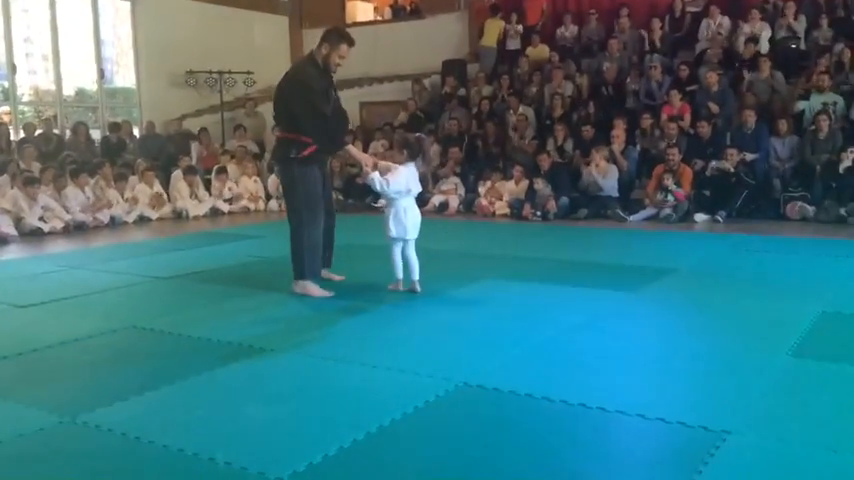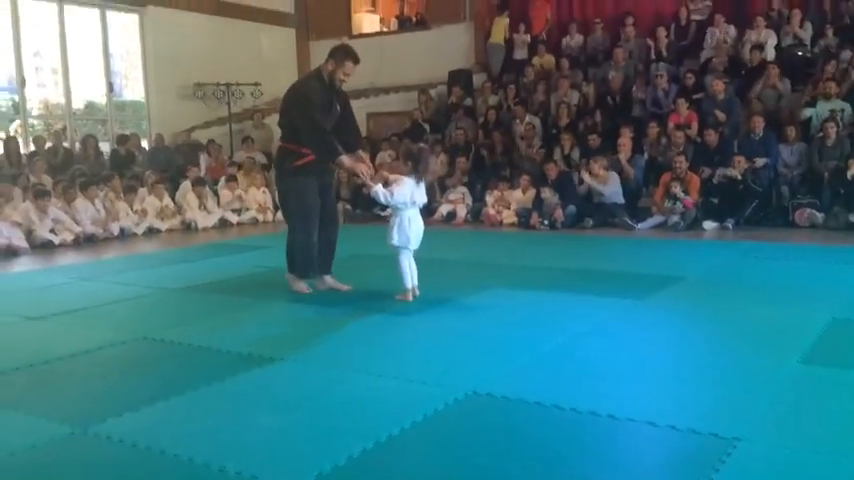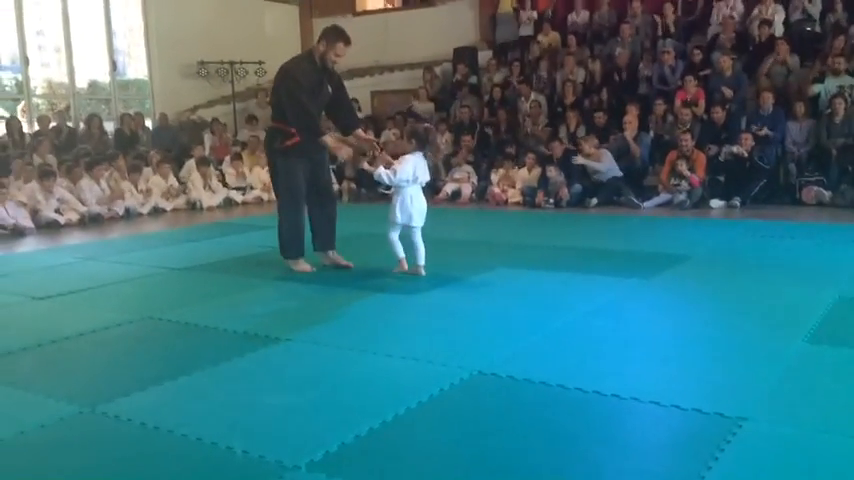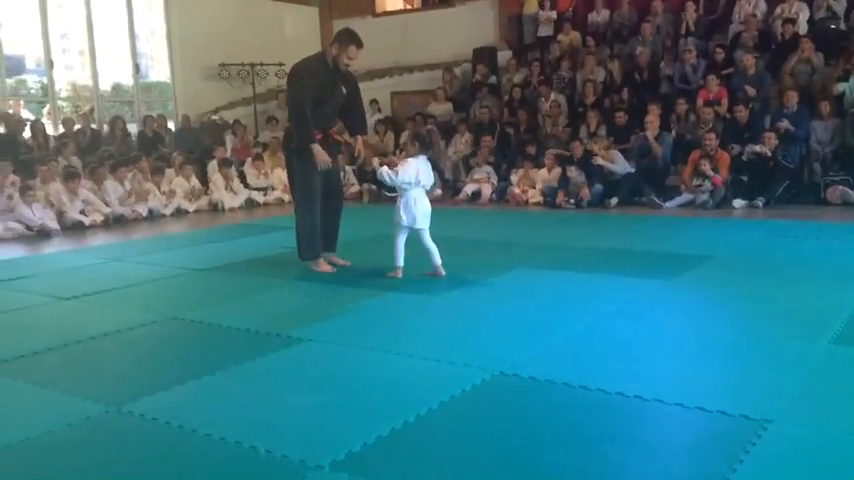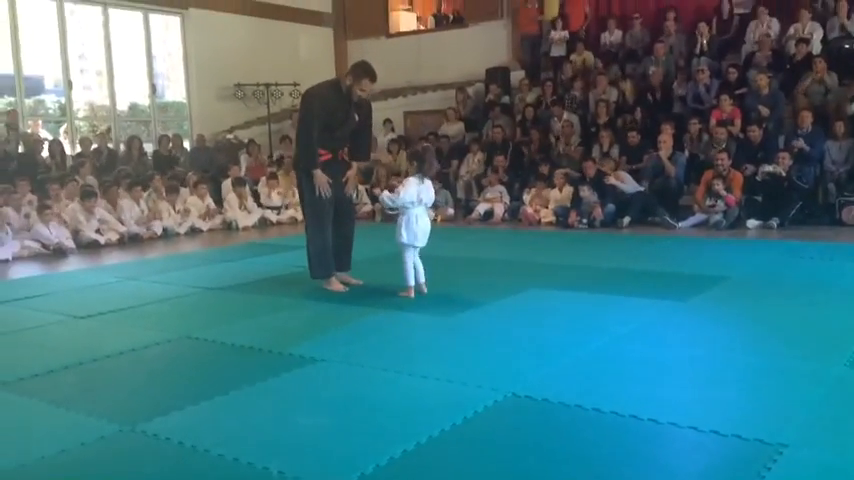
dt=0.3s
person 1, frame 1
left shoulder: (322, 73)
right shoulder: (302, 77)
left elbow: (333, 113)
right elbow: (319, 122)
left wrist: (346, 147)
right wrist: (352, 152)
left hip: (314, 151)
right hip: (295, 153)
left knee: (325, 212)
right knee: (308, 216)
left ankle: (318, 267)
right ankle: (303, 279)
person 1, frame 2
left shoulder: (336, 91)
right shoulder: (304, 91)
left elbow: (346, 126)
right elbow: (316, 133)
left wrist: (359, 155)
right wrist: (347, 163)
left hip: (319, 162)
right hip: (295, 162)
left knee: (328, 221)
right knee: (304, 222)
left ankle: (324, 275)
right ankle: (296, 274)
person 1, frame 3
left shoulder: (328, 73)
right shoulder: (294, 71)
left elbow: (340, 106)
right elbow: (301, 113)
left wrist: (358, 134)
right wrist: (332, 143)
left hip: (312, 140)
right hip: (286, 142)
left knee: (324, 196)
right knee: (293, 201)
left ankle: (328, 251)
right ankle: (293, 256)
person 1, frame 4
left shoulder: (345, 76)
right shoulder: (305, 71)
left elbow: (352, 108)
right elbow: (299, 114)
left wrist: (358, 137)
right wrist: (314, 148)
left hip: (326, 141)
right hip: (303, 143)
left knee: (333, 198)
right knee: (309, 201)
left ankle: (326, 250)
right ankle: (313, 256)
person 1, frame 5
left shoulder: (362, 104)
right shoulder: (318, 96)
left elbow: (361, 137)
right elbow: (306, 137)
left wrist: (354, 168)
right wrist: (316, 171)
left hip: (338, 163)
right hip: (313, 164)
left knee: (345, 218)
right knee: (320, 220)
left ankle: (340, 270)
right ankle: (326, 275)
person 2, frame 1
left shoulder: (400, 172)
right shoulder: (412, 169)
left elbow: (384, 185)
right elbow: (391, 169)
left wrist: (370, 173)
right wrist: (377, 164)
left hip: (399, 213)
right hip: (411, 212)
left knee: (396, 250)
right knee: (410, 250)
left ankle: (399, 282)
right ankle: (415, 283)
person 2, frame 2
left shoulder: (405, 183)
right shoulder: (418, 181)
left elbow: (387, 197)
left wrist: (371, 185)
right wrist: (388, 178)
left hip: (404, 222)
right hip: (415, 222)
left knee: (403, 259)
right knee: (409, 257)
left ankle: (408, 292)
right ankle: (414, 288)
person 2, frame 3
left shoulder: (407, 160)
right shoulder: (421, 160)
left elbow: (391, 177)
left wrist: (372, 169)
right wrist: (391, 162)
left hip: (405, 200)
right hip: (417, 200)
left knee: (393, 234)
right knee: (416, 236)
left ankle: (402, 262)
right ankle: (420, 267)
person 2, frame 4
left shoulder: (409, 163)
right shoulder: (426, 163)
left elbow: (393, 178)
left wrist: (380, 168)
right wrist: (397, 165)
left hip: (408, 203)
right hip: (422, 203)
left knee: (400, 238)
right knee: (426, 239)
left ankle: (398, 270)
right ankle: (438, 267)
person 2, frame 5
left shoulder: (410, 182)
right shoulder: (427, 182)
left elbow: (396, 200)
left wrist: (382, 195)
left hip: (410, 221)
right hip: (423, 220)
left knee: (407, 257)
right knee: (414, 256)
left ankle: (410, 289)
right ankle: (422, 285)
